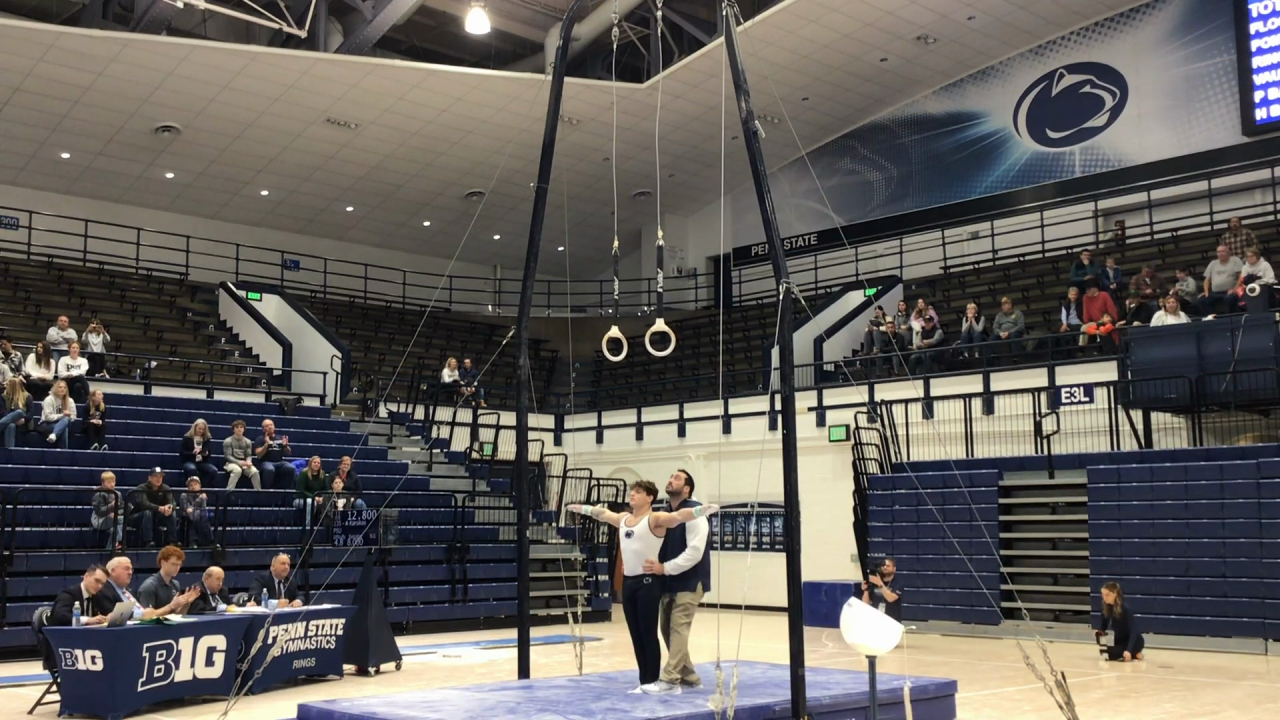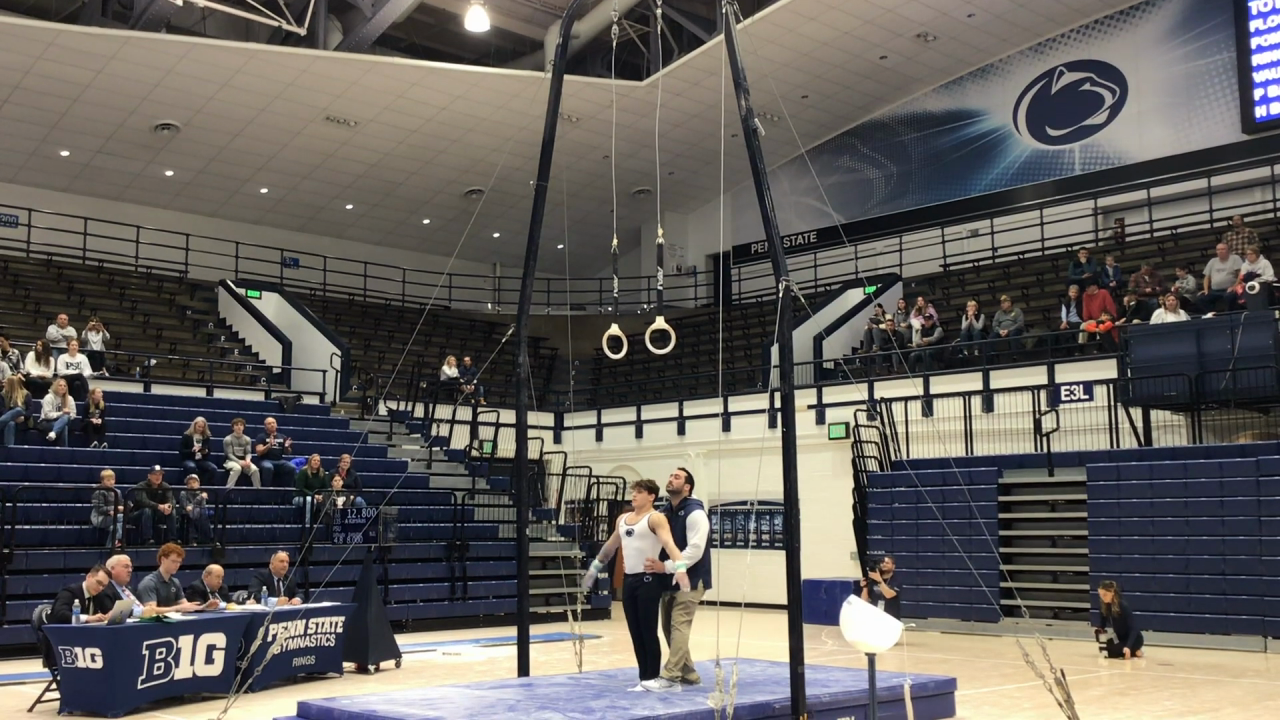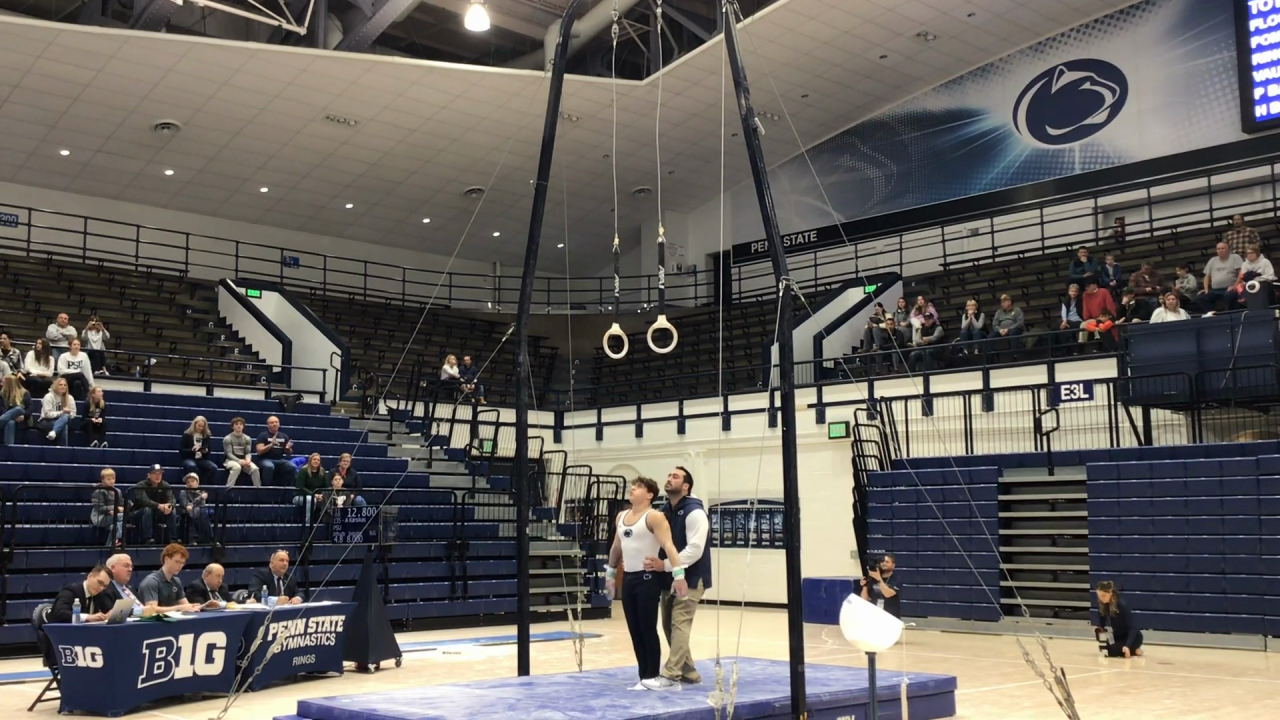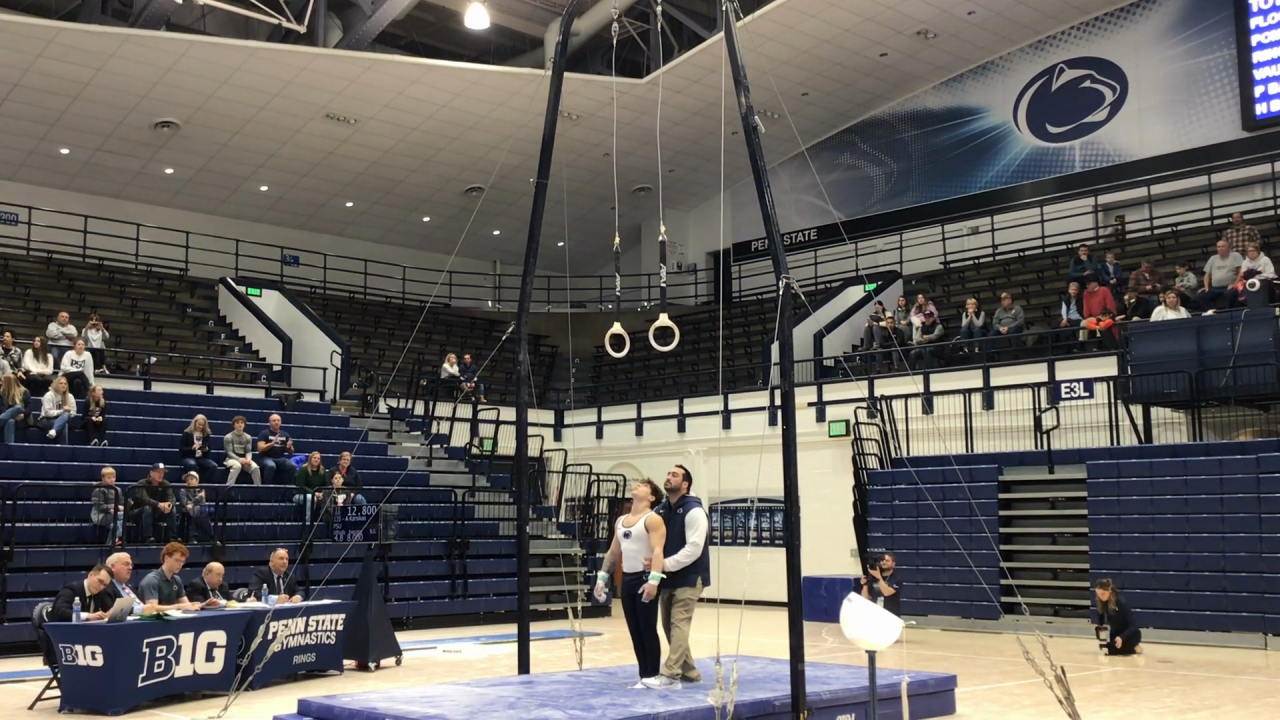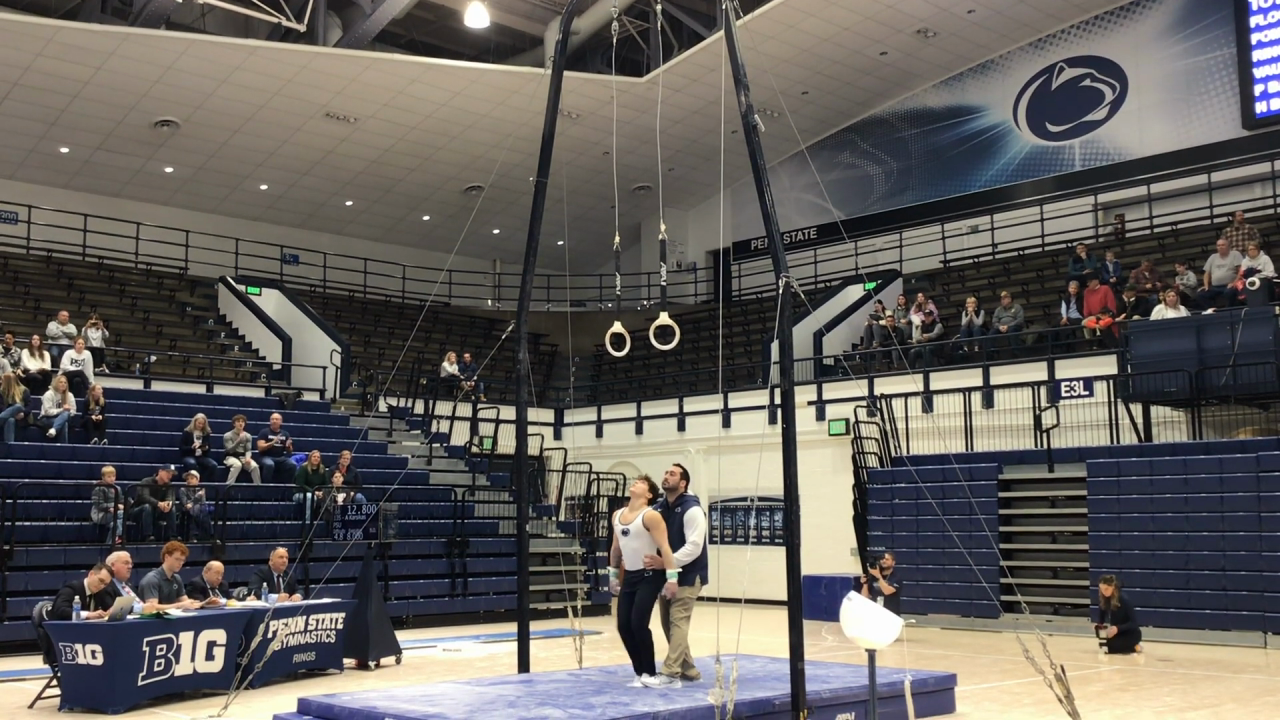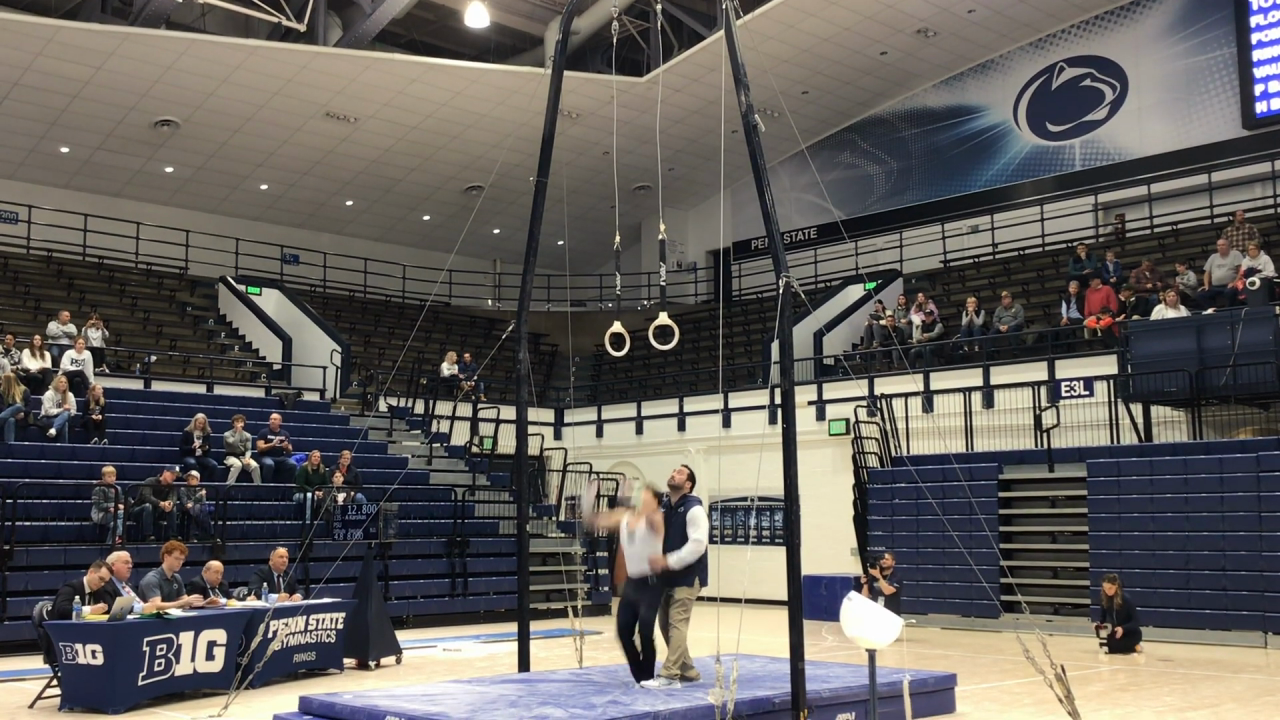
dt=0.4s
person 1, frame 1
left shoulder: (694, 515)
left elbow: (694, 553)
left wrist: (664, 568)
left hip: (689, 582)
right hip: (669, 582)
left knee: (678, 628)
right knee: (668, 629)
left ankle: (669, 680)
right ankle: (688, 676)
person 1, frame 2
left shoulder: (695, 513)
right shoulder: (664, 513)
left elbow: (695, 551)
left wrist: (666, 566)
right wrist: (645, 562)
left hip: (690, 580)
left knee: (679, 626)
right knee: (669, 627)
left ankle: (670, 677)
right ankle: (688, 674)
person 1, frame 3
left shoulder: (694, 512)
right shoulder: (663, 512)
left elbow: (695, 550)
left wrist: (665, 565)
right wrist: (645, 560)
left hip: (689, 579)
left knee: (679, 626)
right knee: (670, 626)
left ankle: (670, 676)
right ankle: (688, 672)
person 1, frame 4
left shoulder: (693, 511)
right shoulder: (661, 510)
left elbow: (694, 549)
left wrist: (665, 564)
left hip: (688, 578)
right hip: (667, 578)
left knee: (679, 625)
right knee: (670, 626)
left ankle: (670, 675)
right ankle: (688, 671)
person 1, frame 5
left shoulder: (691, 510)
right shoulder: (659, 508)
left elbow: (694, 547)
left wrist: (664, 562)
right wrist: (643, 557)
left hip: (687, 576)
left knee: (678, 623)
right knee: (669, 624)
left ankle: (670, 674)
right ankle: (688, 670)
person 1, frame 6
left shoulder: (695, 509)
right shoulder: (662, 508)
left elbow: (698, 545)
left wrist: (669, 561)
right wrist: (653, 557)
left hip: (688, 578)
right hip: (667, 577)
left knee: (677, 624)
right knee: (666, 626)
left ankle: (670, 675)
right ankle: (687, 671)
person 2, frame 1
left shoulder: (655, 519)
right shoulder: (623, 518)
left elbow: (678, 515)
right elbow: (603, 513)
left wrist: (701, 510)
right wrist: (583, 509)
left hip: (648, 582)
right hip: (628, 582)
left knee: (648, 634)
right knee: (636, 635)
left ankle: (652, 681)
right ankle: (644, 682)
person 2, frame 2
left shoulder: (656, 518)
right shoulder: (623, 519)
left elbow: (669, 543)
right elbow: (611, 545)
left wrist: (680, 568)
right wrist: (595, 567)
left hip: (649, 579)
right hip: (629, 580)
left knee: (648, 632)
right knee: (635, 633)
left ankle: (653, 678)
right ankle: (644, 678)
person 2, frame 3
left shoulder: (654, 517)
right shoulder: (622, 517)
left elbow: (668, 546)
right elbow: (616, 547)
left wrist: (678, 575)
right wrist: (610, 572)
left hip: (648, 579)
right hip: (629, 578)
left knee: (648, 630)
right knee: (635, 632)
left ankle: (653, 678)
right ankle: (644, 677)
person 2, frame 4
left shoulder: (653, 520)
right shoulder: (621, 520)
left elbow: (657, 551)
right elbow: (613, 552)
left wrist: (654, 580)
right wrist: (602, 578)
left hip: (644, 579)
right hip: (627, 579)
left knee: (647, 630)
right knee: (635, 631)
left ankle: (652, 676)
right ankle: (644, 676)
person 2, frame 5
left shoulder: (650, 516)
right shoulder: (618, 515)
left elbow: (665, 548)
right elbow: (615, 547)
left wrist: (671, 577)
right wrist: (613, 574)
left hip: (649, 577)
right hip: (629, 578)
left knee: (638, 626)
right knee: (623, 627)
left ankle: (649, 673)
right ankle: (642, 672)
person 2, frame 6
left shoulder: (654, 521)
right shoulder: (623, 519)
left elbow: (651, 516)
right elbow: (596, 524)
left wrist: (642, 499)
right wrist: (588, 506)
left hip: (650, 584)
right hip: (631, 584)
left knee: (645, 631)
right knee: (623, 633)
left ankle: (648, 678)
right ankle: (639, 677)
